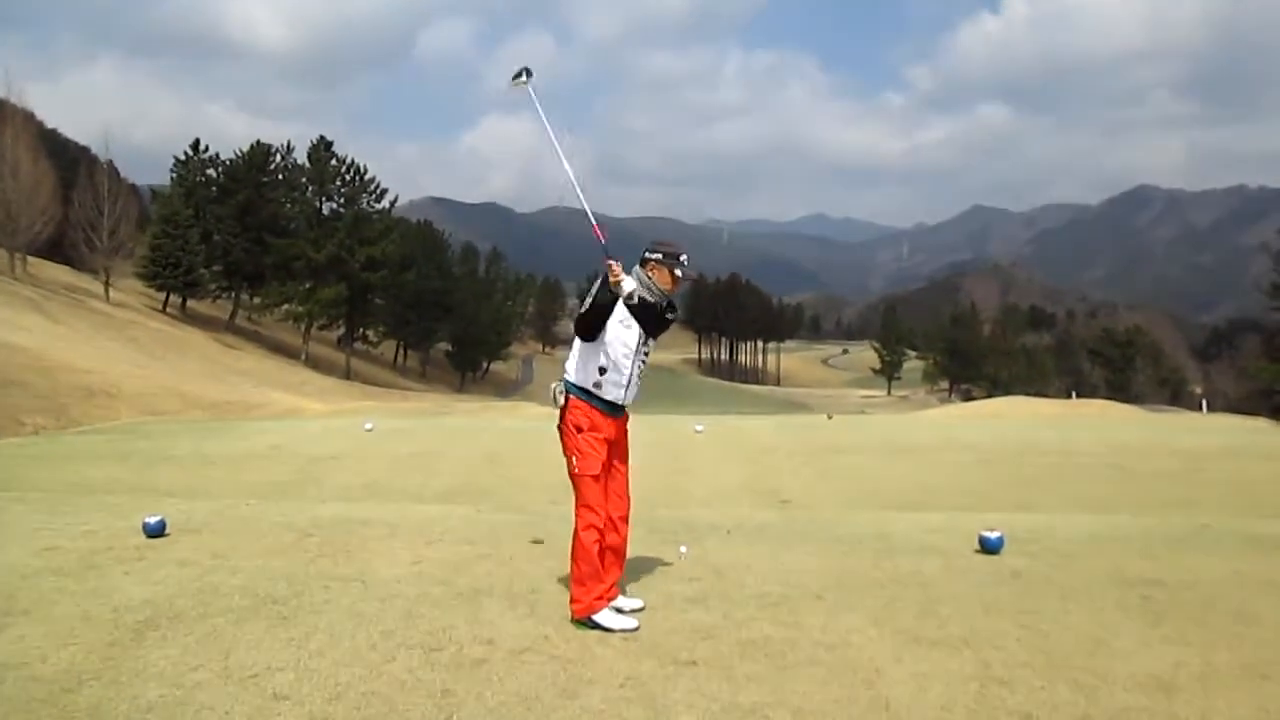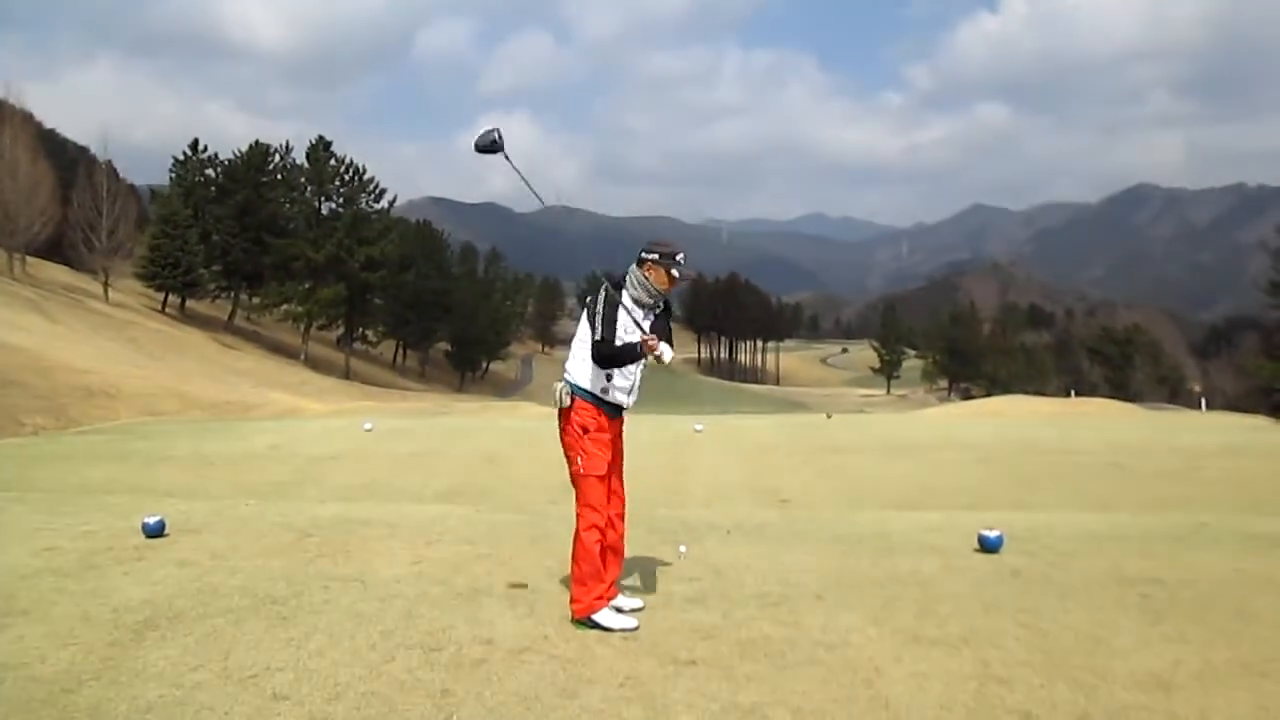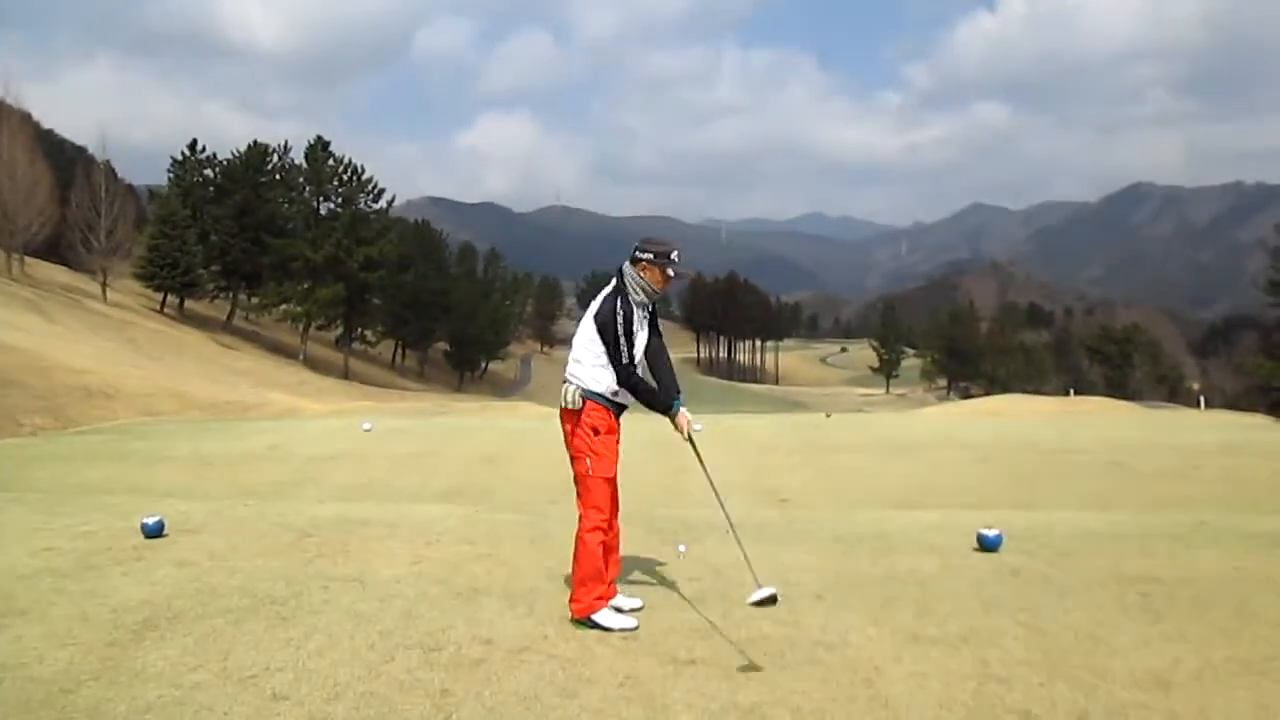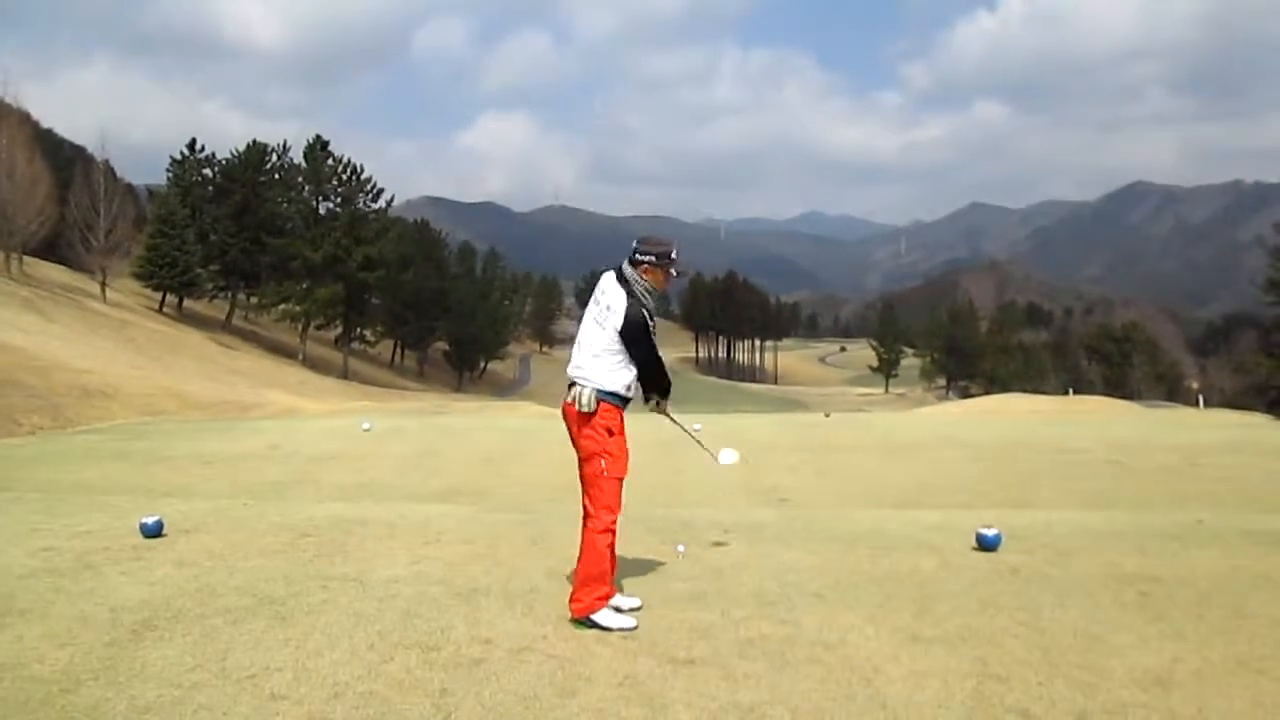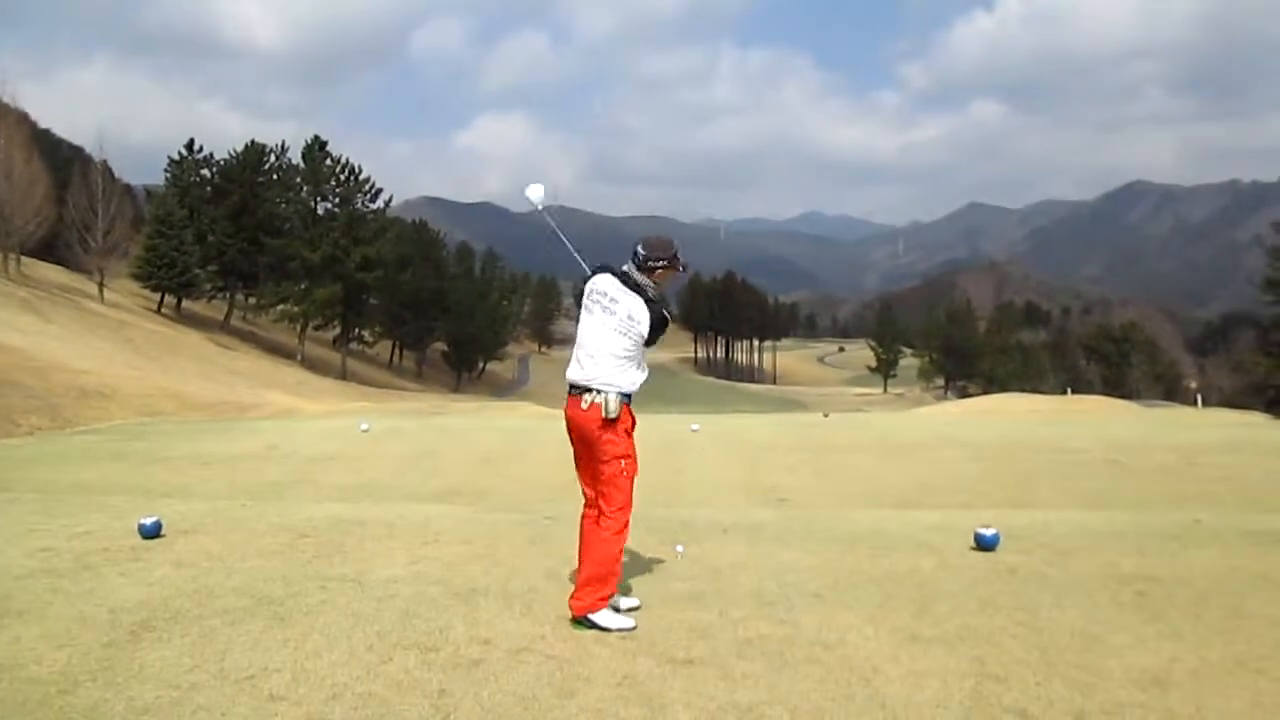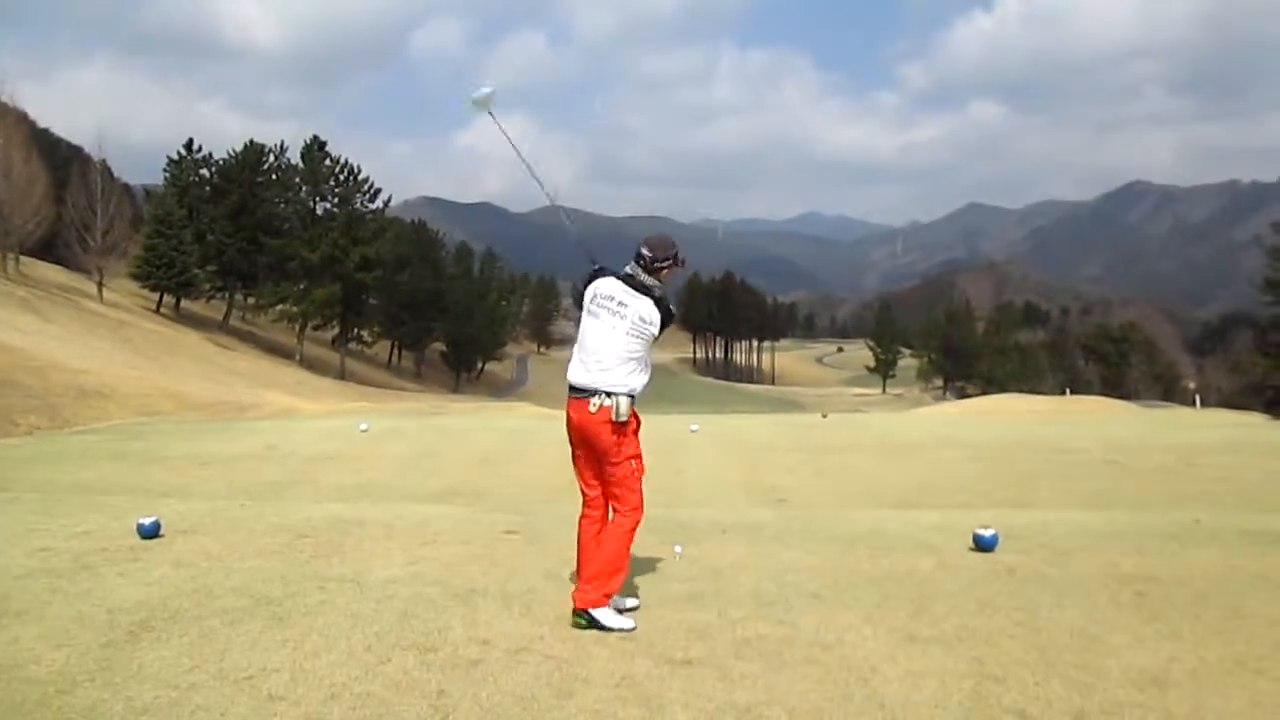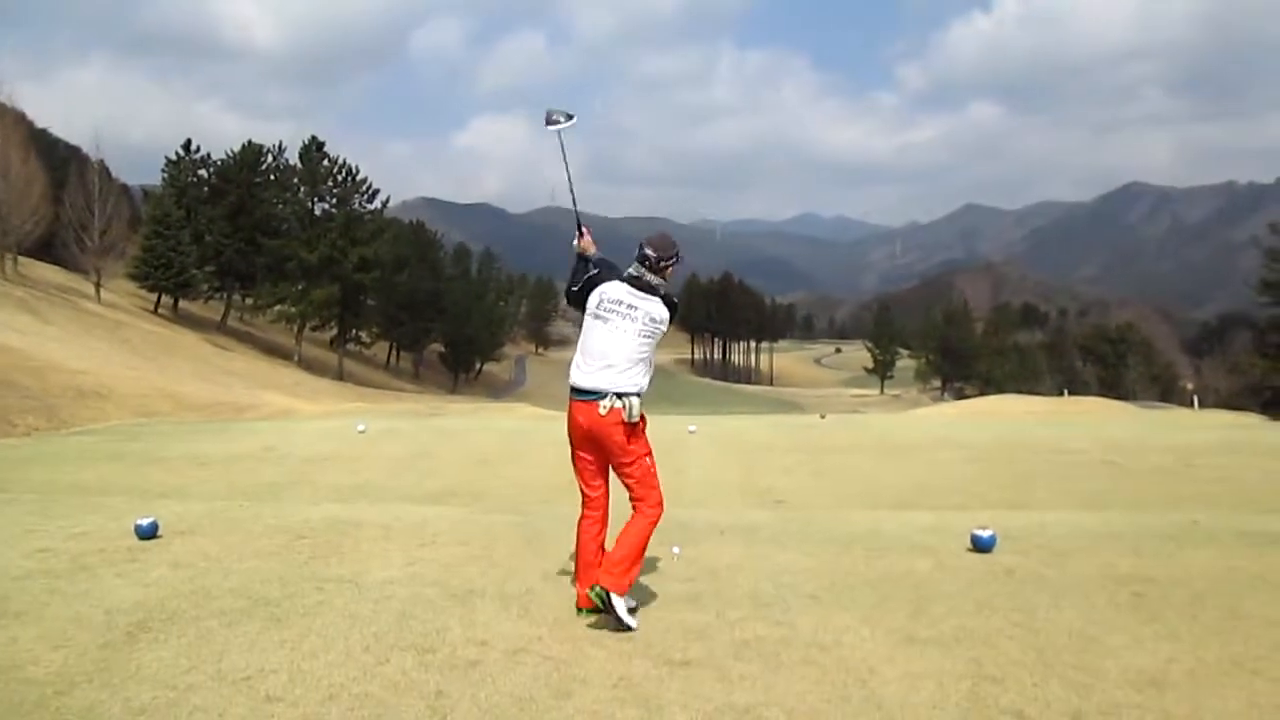
dt=0.1s
person 1, frame 1
left shoulder: (662, 311)
right shoulder: (607, 292)
left elbow: (651, 329)
right elbow: (584, 330)
left wrist: (630, 290)
right wrist: (613, 290)
left hip: (615, 416)
right hip: (583, 412)
left knee: (617, 510)
right knee: (592, 511)
left ankle: (606, 592)
right ankle: (587, 604)
person 1, frame 2
left shoulder: (657, 311)
right shoulder: (609, 297)
left elbow: (664, 344)
right elbow: (603, 355)
left wrist: (661, 350)
right wrist: (639, 348)
left hip: (611, 416)
right hip: (584, 412)
left knee: (613, 509)
right knee: (593, 510)
left ankle: (605, 591)
right ankle: (587, 603)
person 1, frame 3
left shoulder: (640, 304)
right shoulder: (616, 304)
left elbow: (658, 360)
right elbow: (626, 375)
left wrist: (676, 404)
right wrist: (669, 411)
left hip: (597, 409)
right hip: (590, 411)
left knee: (606, 507)
right knee: (596, 510)
left ankle: (603, 589)
right ankle: (587, 604)
person 1, frame 4
left shoulder: (612, 282)
right shoulder: (632, 311)
right elbow: (648, 360)
left wrist: (649, 390)
right wrist: (658, 391)
left hip: (588, 405)
right hip: (598, 410)
left knee: (602, 505)
right knee: (603, 508)
left ankle: (601, 590)
right ankle: (587, 603)
person 1, frame 5
left shoulder: (599, 280)
right shoulder: (653, 314)
left hip: (577, 404)
right hip: (607, 412)
left knee: (596, 503)
right knee: (616, 509)
left ankle: (598, 591)
right ankle: (588, 603)
person 1, frame 6
left shoulder: (598, 283)
right shoulder: (659, 313)
left hip: (578, 405)
right hip: (612, 414)
left knee: (595, 503)
right knee: (627, 508)
left ankle: (596, 590)
right ankle: (592, 599)
person 1, frame 7
left shoulder: (601, 288)
right shoulder: (666, 309)
left elbow: (573, 295)
left wrist: (586, 256)
right wrist: (597, 260)
left hip: (580, 408)
right hip: (621, 413)
left knee: (594, 504)
right knee: (648, 504)
left ankle: (589, 591)
right ankle: (608, 584)
